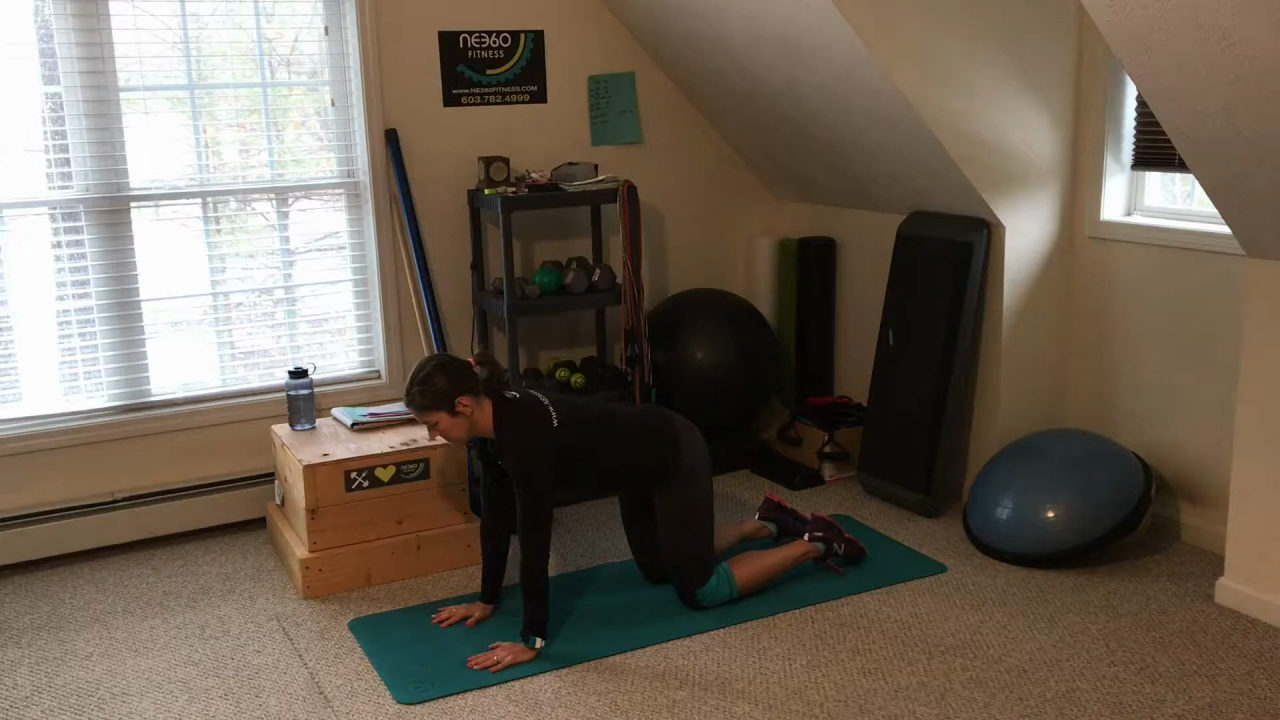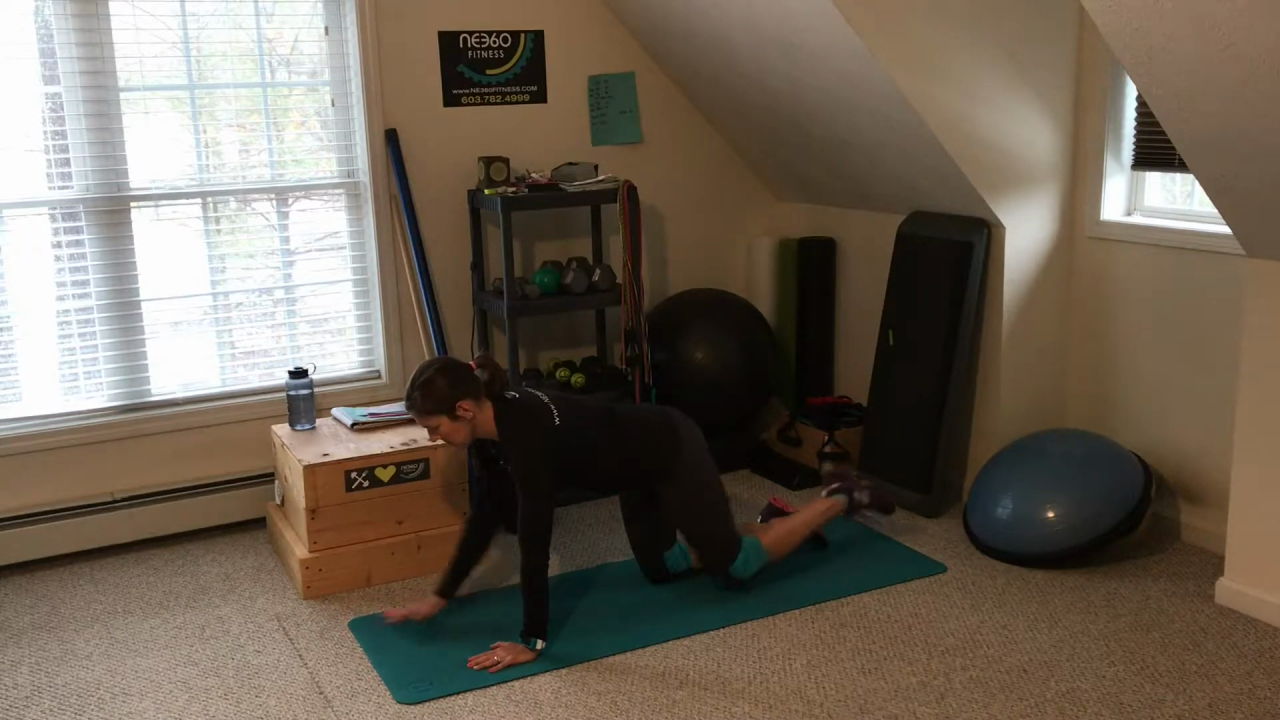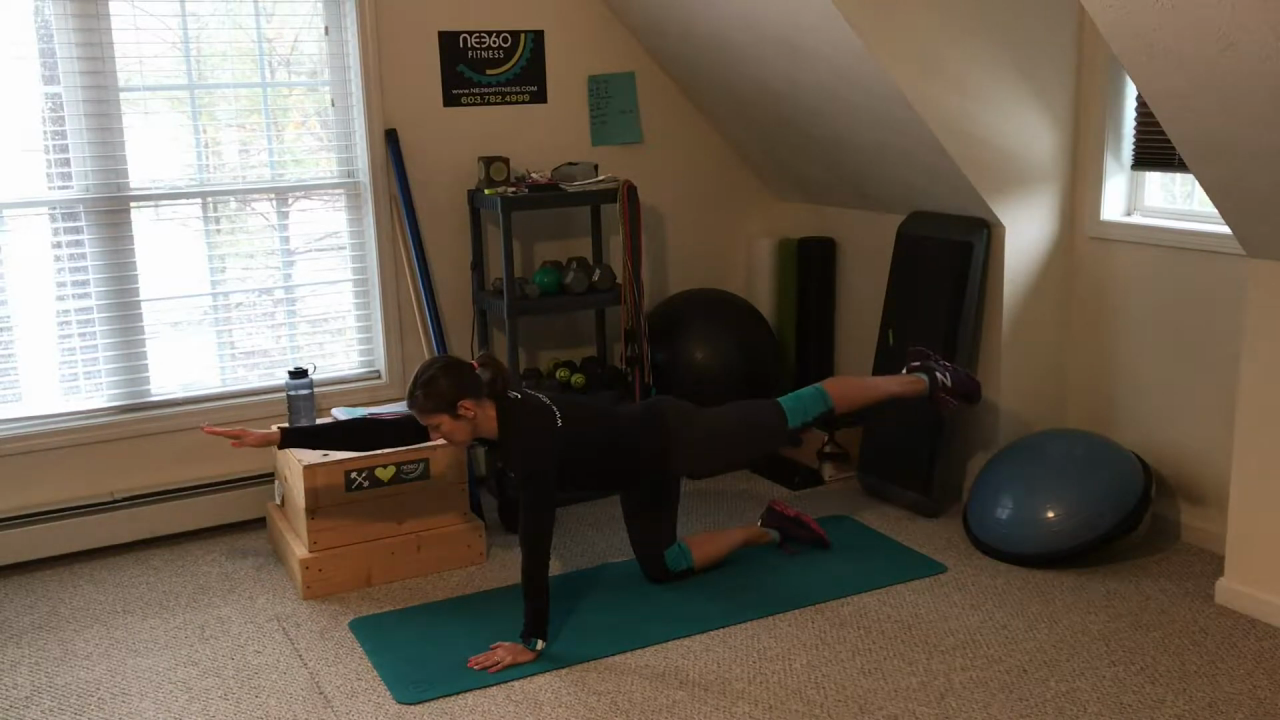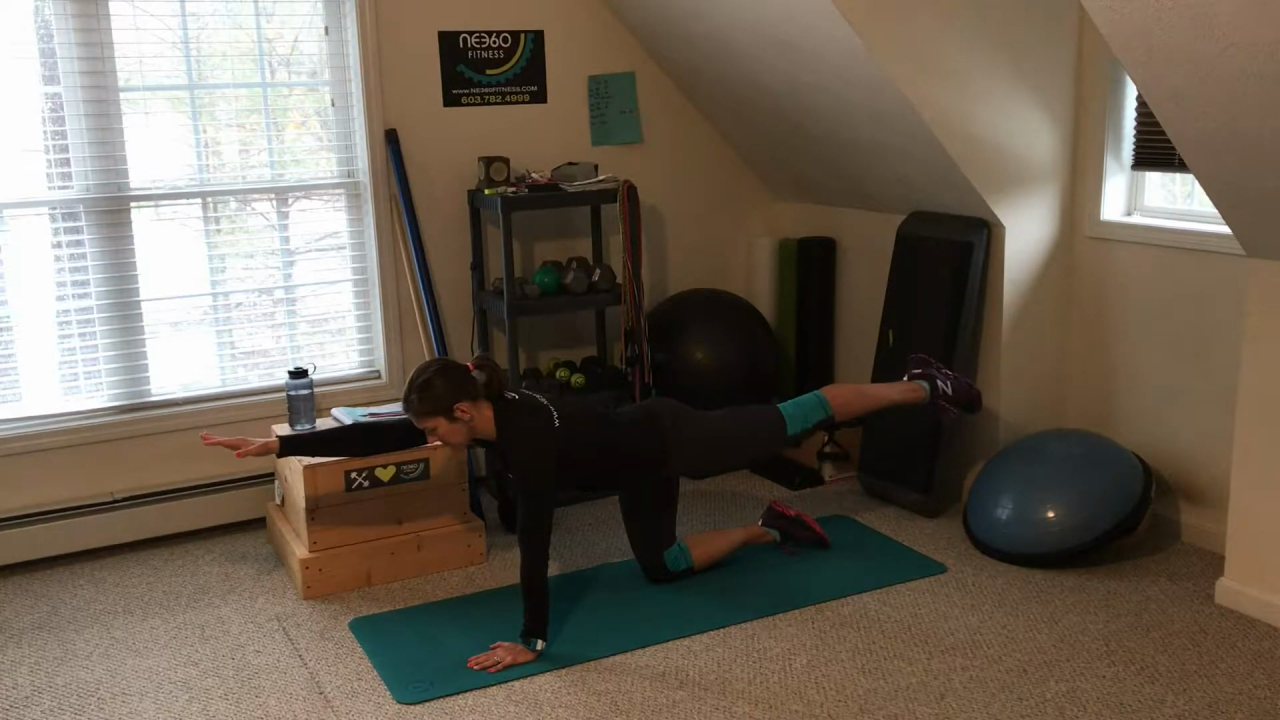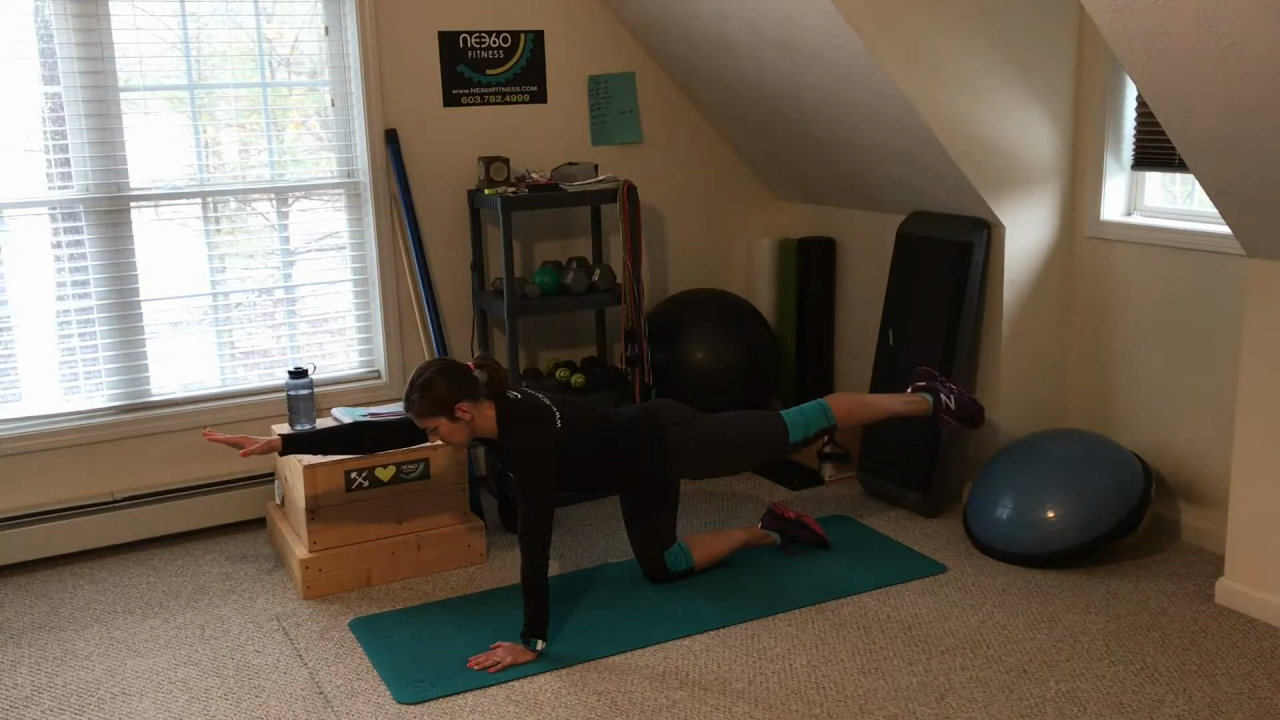
dt=1s
person 1, frame 1
left shoulder: (525, 431)
right shoulder: (494, 421)
left elbow: (533, 537)
right elbow: (497, 516)
left wrist: (532, 641)
right wrist: (486, 599)
left hip: (674, 455)
right hip: (641, 460)
left knee: (699, 590)
right knee: (658, 570)
left ankle: (816, 543)
right ankle: (766, 523)
person 1, frame 2
left shoulder: (528, 433)
right shoulder: (491, 425)
left elbow: (533, 538)
right elbow: (486, 518)
left wrist: (530, 640)
right wrist: (441, 595)
left hip: (670, 450)
right hip: (643, 461)
left knee: (734, 568)
right knee: (661, 568)
left ankle: (843, 497)
right ankle: (769, 519)
person 1, frame 3
left shoulder: (529, 432)
right shoulder: (479, 412)
left elbow: (536, 537)
right elbow: (379, 432)
left wrist: (531, 641)
right wrist: (277, 435)
left hip: (674, 440)
right hip: (643, 463)
left knee: (797, 409)
right knee: (661, 566)
left ankle: (922, 378)
right ankle: (769, 525)
person 1, frame 4
left shoulder: (526, 433)
right shoulder: (474, 414)
left elbow: (534, 537)
right elbow: (376, 437)
left wrist: (531, 641)
right wrist: (275, 445)
left hip: (670, 442)
right hip: (642, 463)
left knee: (795, 417)
right knee: (662, 567)
left ankle: (921, 387)
right ankle: (769, 526)
person 1, frame 5
left shoulder: (526, 433)
right shoulder: (474, 412)
left elbow: (535, 539)
right elbow: (380, 433)
left wrist: (532, 642)
right wrist: (278, 443)
left hip: (670, 443)
right hip: (642, 464)
left knee: (800, 425)
right knee: (662, 567)
left ankle: (925, 400)
right ankle: (770, 528)
